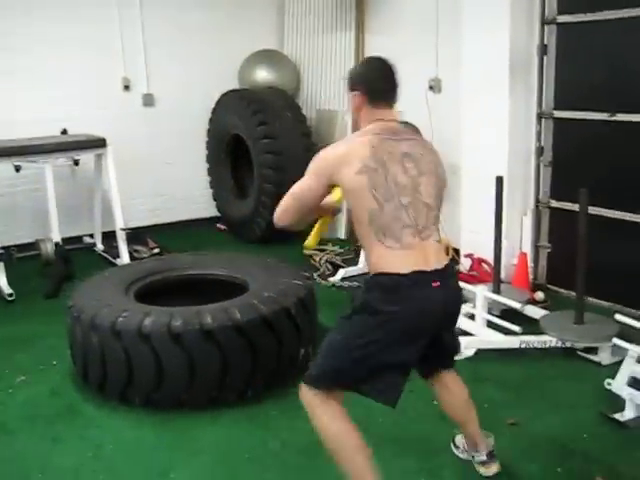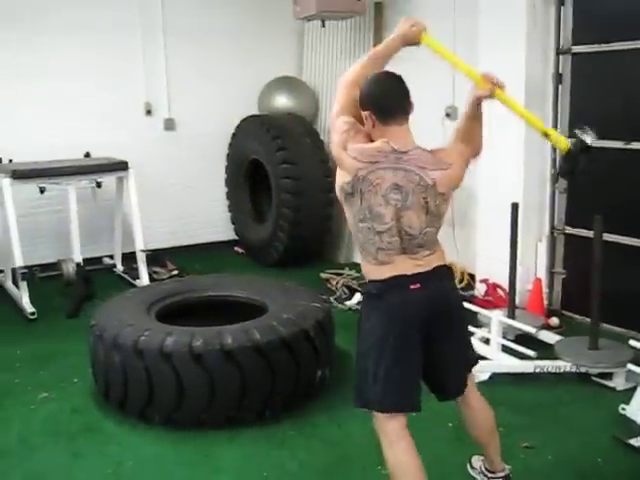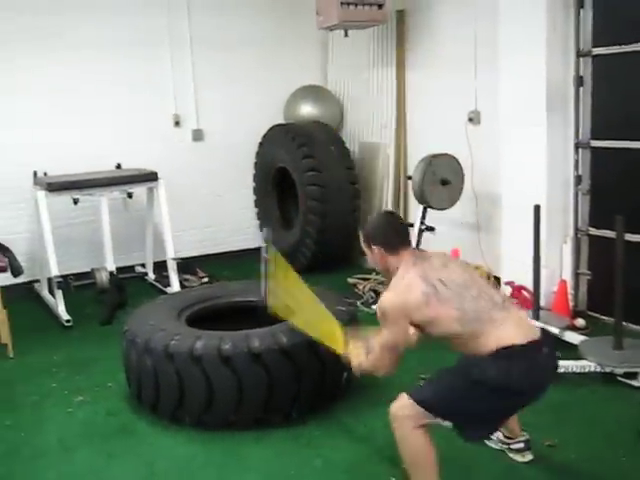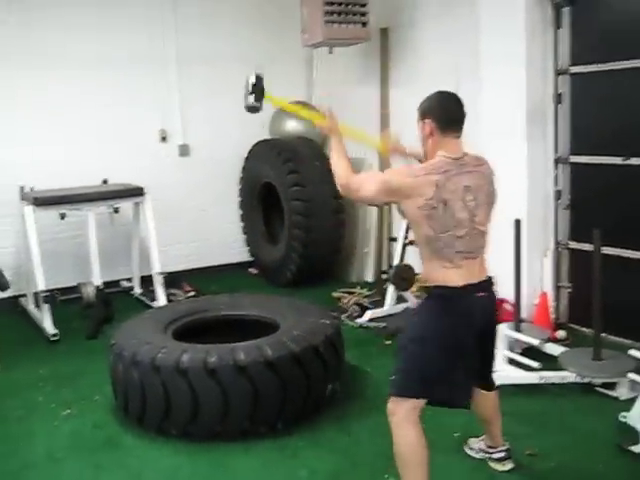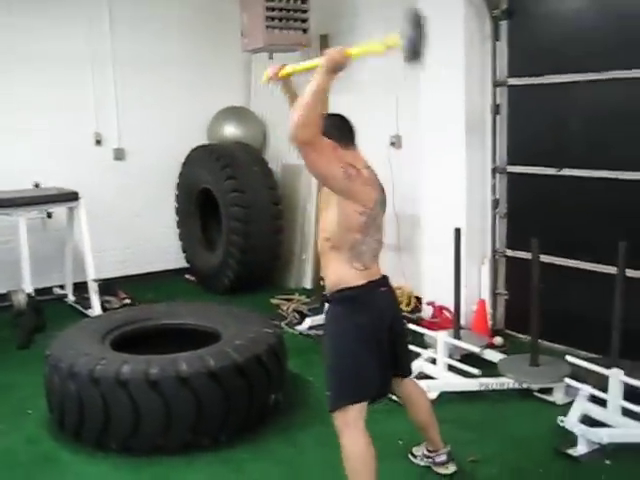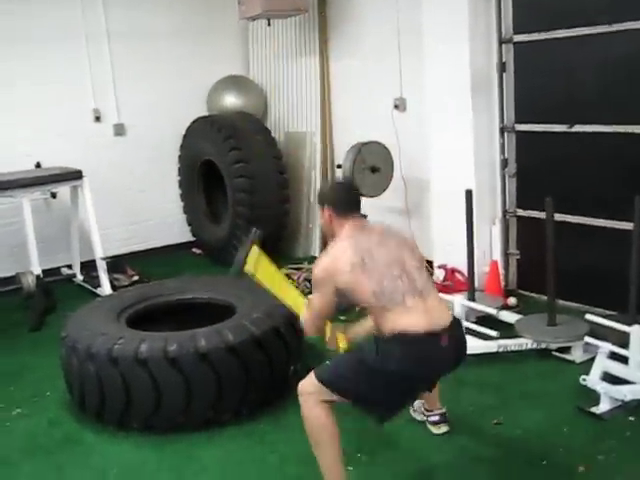
dt=0.5s
person 1, frame 1
left shoulder: (340, 153)
right shoulder: (426, 149)
left elbow: (283, 217)
left wrist: (322, 206)
left hip: (396, 297)
right hip: (444, 287)
left knee: (316, 392)
right knee: (439, 368)
person 1, frame 2
left shoulder: (352, 159)
right shoulder: (445, 168)
left elbow: (346, 92)
right elbow: (471, 143)
left wrist: (392, 42)
right wrist: (477, 101)
left hip: (390, 300)
right hip: (440, 288)
left knee: (390, 422)
right knee: (465, 389)
person 1, frame 3
left shoulder: (396, 299)
right shoulder: (443, 262)
left elbow: (383, 366)
left wrist: (359, 359)
right wrist: (390, 338)
left hip: (512, 367)
right hip: (541, 353)
left knee: (404, 414)
right ankle: (516, 439)
person 1, frame 4
left shoulder: (412, 179)
right shoulder: (482, 169)
left elbow: (347, 185)
left wrist: (334, 137)
right wrist: (404, 152)
left hip: (444, 304)
right hip: (483, 295)
left knee: (402, 410)
right knee: (479, 380)
right ankle: (496, 448)
person 1, frame 5
left shoulder: (354, 181)
right shoulder: (360, 172)
left elbow: (302, 134)
right elbow: (312, 127)
left wrist: (325, 71)
right wrist: (286, 86)
left hip: (352, 306)
right hip: (380, 296)
left knee: (349, 419)
right knee: (402, 378)
person 1, frame 6
left shoulder: (332, 261)
right shoulder: (396, 238)
left elbow: (312, 327)
right wrist: (351, 334)
left hip: (411, 351)
right hip: (453, 338)
left knee: (312, 393)
right ankle: (434, 412)
